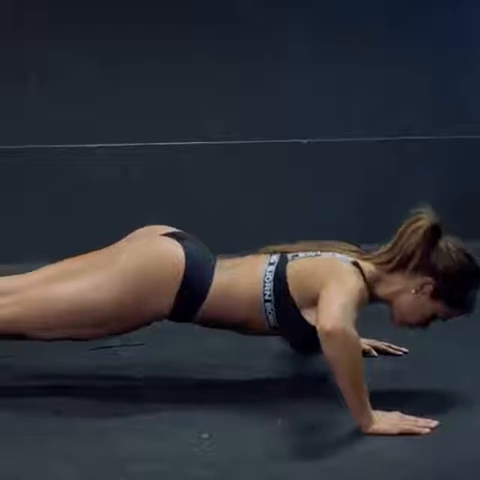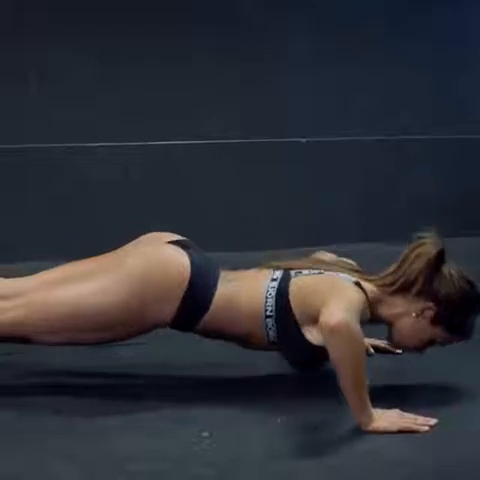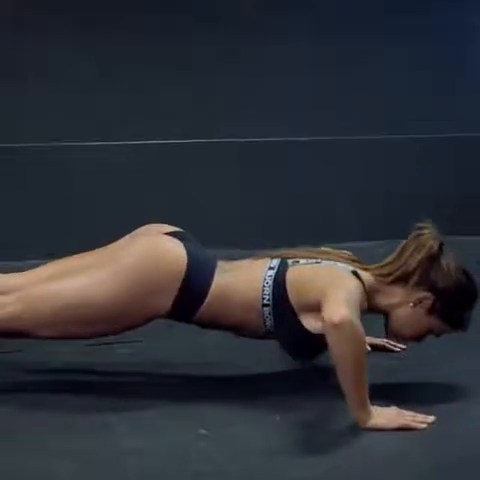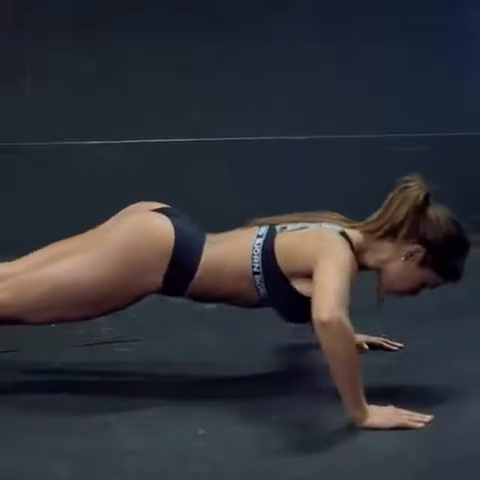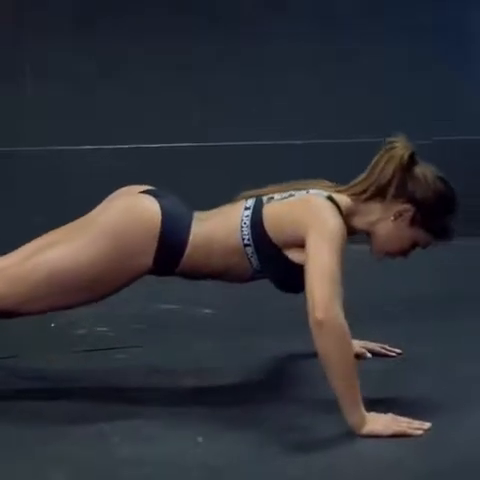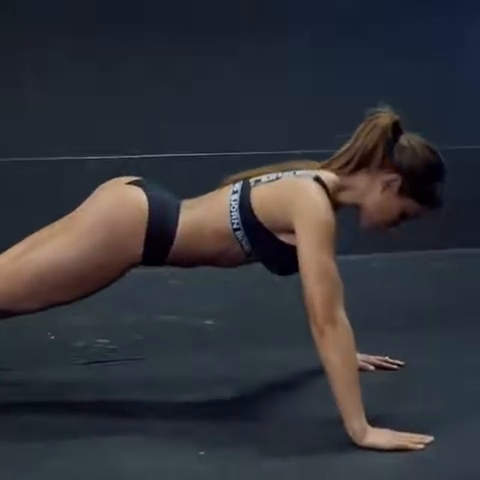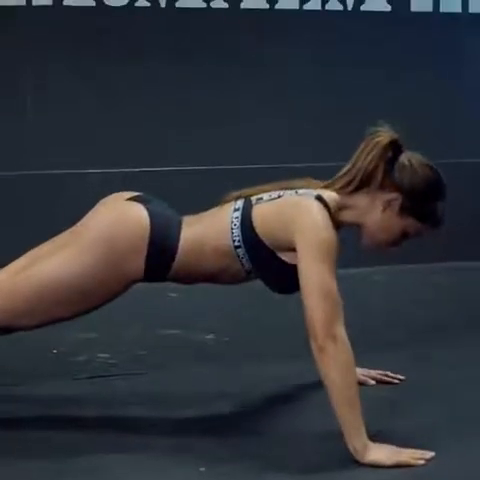
dt=0.5s
person 1, frame 1
left shoulder: (354, 260)
right shoulder: (351, 280)
right elbow: (332, 328)
left wrist: (346, 339)
right wrist: (367, 418)
left hip: (165, 250)
right hip: (161, 279)
person 1, frame 2
left shoulder: (352, 275)
right shoulder: (353, 297)
right elbow: (336, 324)
left wrist: (348, 340)
right wrist: (367, 417)
left hip: (170, 255)
right hip: (167, 285)
person 1, frame 3
left shoulder: (353, 269)
right shoulder: (351, 287)
right elbow: (338, 322)
left wrist: (347, 338)
right wrist: (365, 414)
left hip: (166, 248)
right hip: (163, 275)
person 1, frame 4
left shoulder: (342, 234)
right shoulder: (339, 252)
right elbow: (327, 318)
left wrist: (342, 335)
right wrist: (361, 413)
left hip: (158, 228)
right hip: (152, 253)
person 1, frame 5
left shoulder: (330, 202)
right shoulder: (328, 220)
right elbow: (324, 317)
left wrist: (337, 343)
right wrist: (360, 419)
left hip: (145, 214)
right hip: (140, 234)
person 1, frame 6
left shoulder: (318, 185)
right shoulder: (314, 204)
right elbow: (326, 319)
left wrist: (339, 352)
right wrist: (360, 430)
left hip: (135, 206)
right hip: (129, 225)
person 1, frame 7
left shoulder: (319, 205)
right shoulder: (316, 222)
right elbow: (326, 335)
left wrist: (340, 367)
right wrist: (362, 447)
left hip: (136, 220)
right hip: (129, 240)
